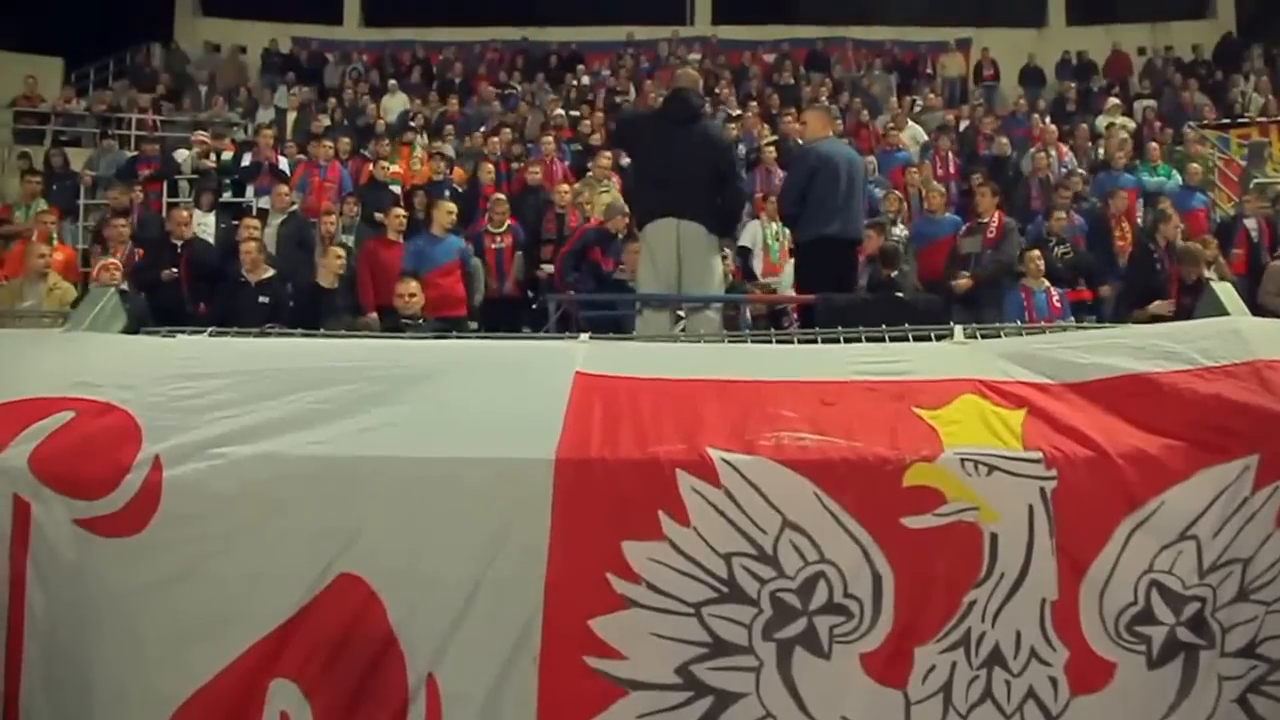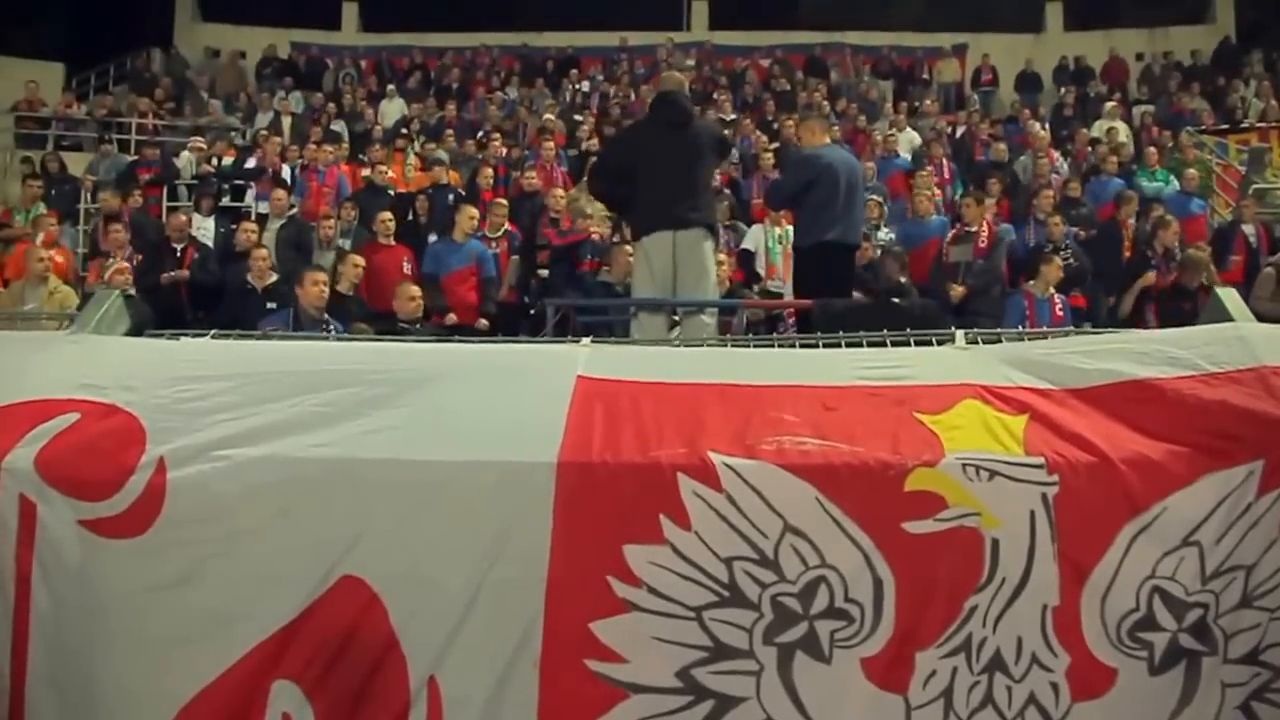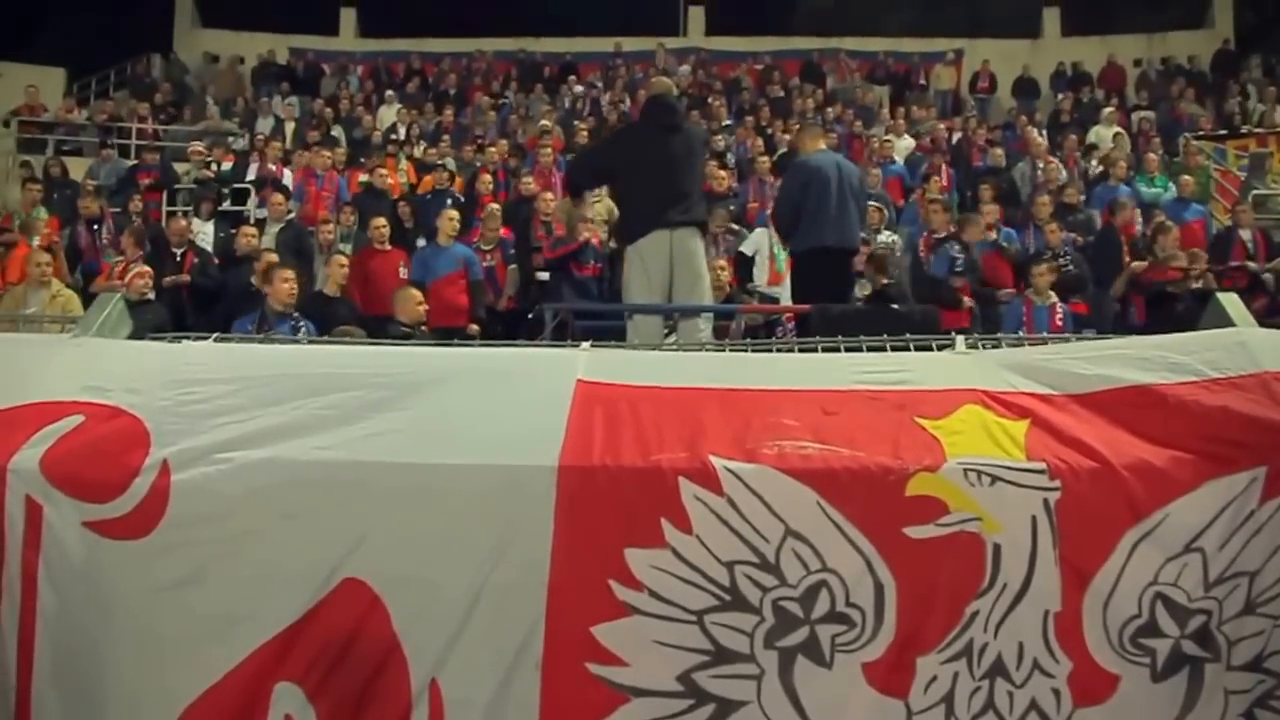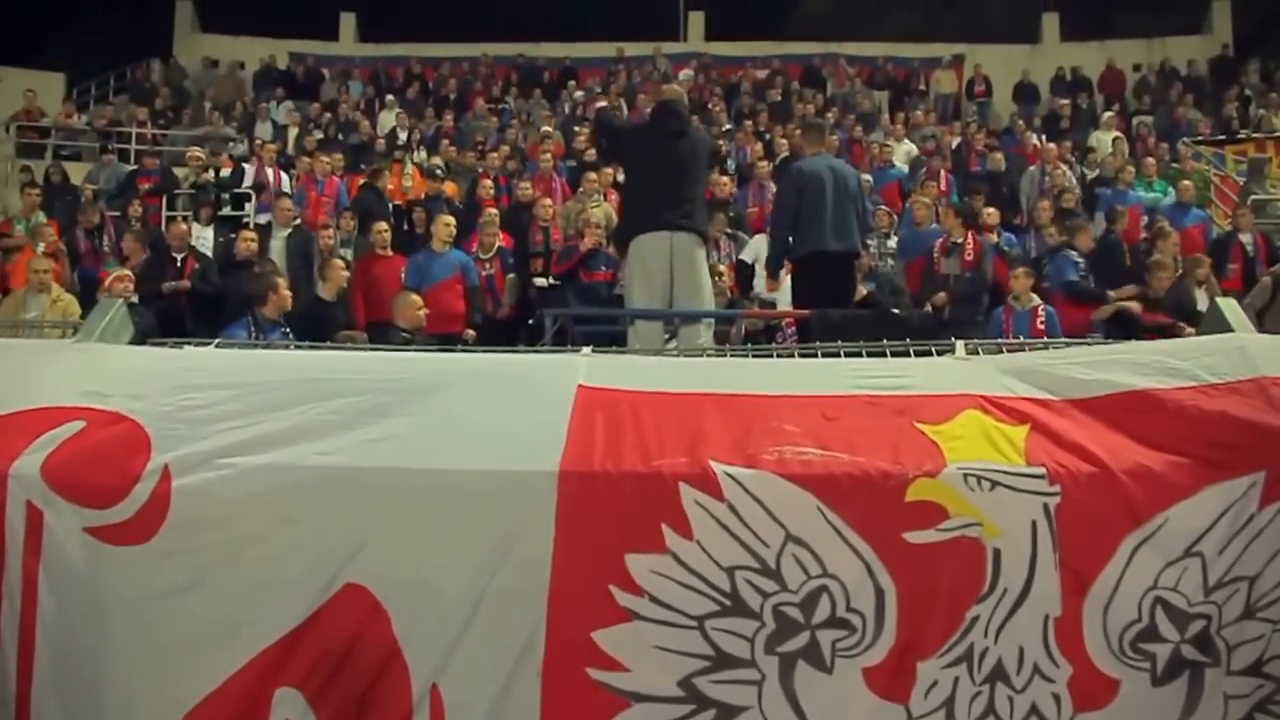
dt=0.7s
person 1, frame 1
left shoulder: (643, 126)
right shoulder: (714, 134)
left elbow: (622, 130)
right elbow: (732, 188)
right wrist: (727, 226)
left hip: (656, 223)
right hip: (700, 225)
left knee: (653, 303)
right knee: (704, 304)
person 1, frame 2
left shoulder: (634, 135)
right shoulder: (708, 133)
left elbow: (600, 181)
right elbow: (724, 154)
left wrist: (628, 210)
left hip: (651, 228)
right hip: (695, 228)
left knee: (649, 309)
right knee: (699, 308)
person 1, frame 3
left shoulder: (626, 137)
right shoulder: (695, 136)
left elbow: (580, 171)
left wrist: (578, 194)
left hip: (643, 230)
right hip: (687, 230)
left knee: (643, 312)
right knee: (695, 311)
person 1, frame 4
left shoulder: (634, 136)
right shoulder: (702, 141)
left elbow: (606, 126)
right elbow: (711, 165)
left wrist: (601, 109)
left hip: (645, 234)
right hip: (689, 233)
left knee: (645, 313)
right knee: (696, 314)
person 2, frame 1
left shoulder: (809, 152)
right shoulder: (855, 157)
left elbow: (789, 199)
right elbow: (862, 201)
left wrist: (795, 227)
left hip: (816, 240)
right hip: (849, 239)
left knee: (814, 308)
person 2, frame 2
left shoulder: (809, 159)
right shoulder: (854, 162)
left elbow: (774, 197)
left wrist: (792, 204)
left hip: (815, 246)
right hip: (848, 244)
left knee: (811, 315)
person 2, frame 3
left shoulder: (803, 165)
right shoulder: (852, 169)
left elbow: (782, 212)
right elbow: (861, 211)
left wrist: (789, 236)
left hip: (812, 251)
right hip: (846, 249)
left knee: (810, 319)
person 2, frame 4
left shoulder: (797, 172)
right shoulder: (851, 172)
left elbow: (781, 222)
right elbow: (865, 219)
left wrist: (774, 265)
left hip: (811, 258)
right hip: (845, 257)
left knee: (810, 326)
